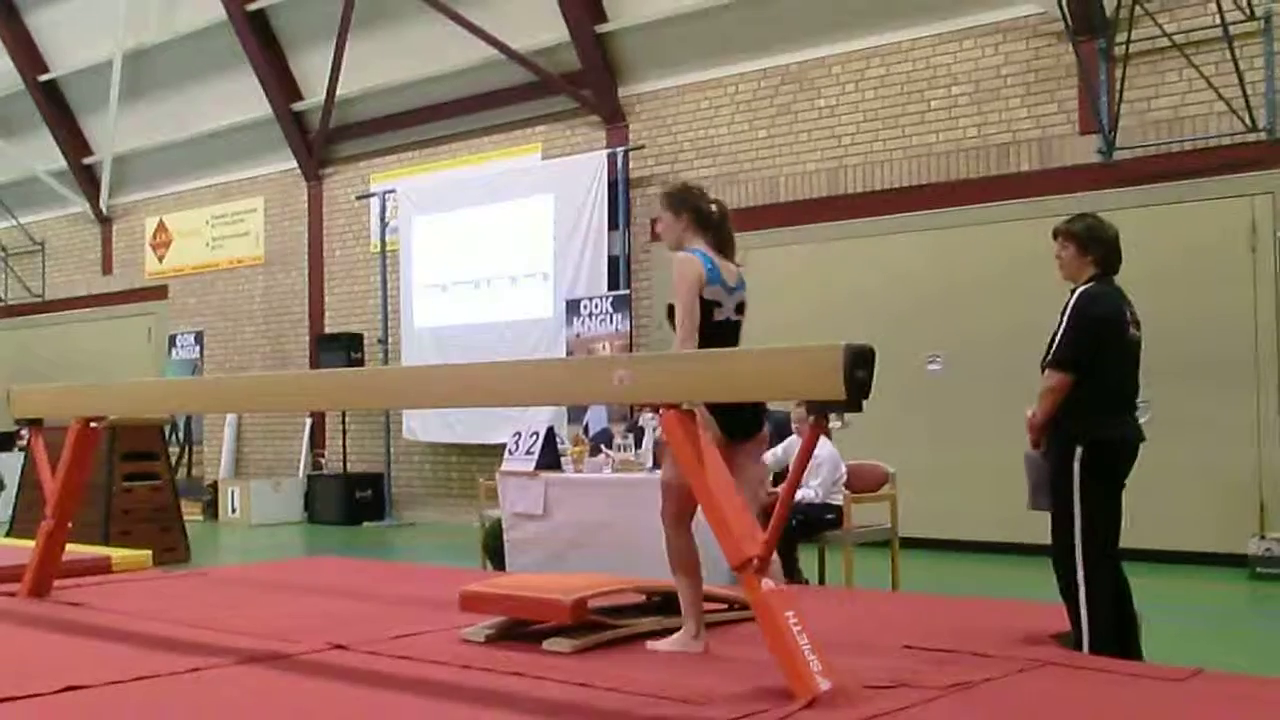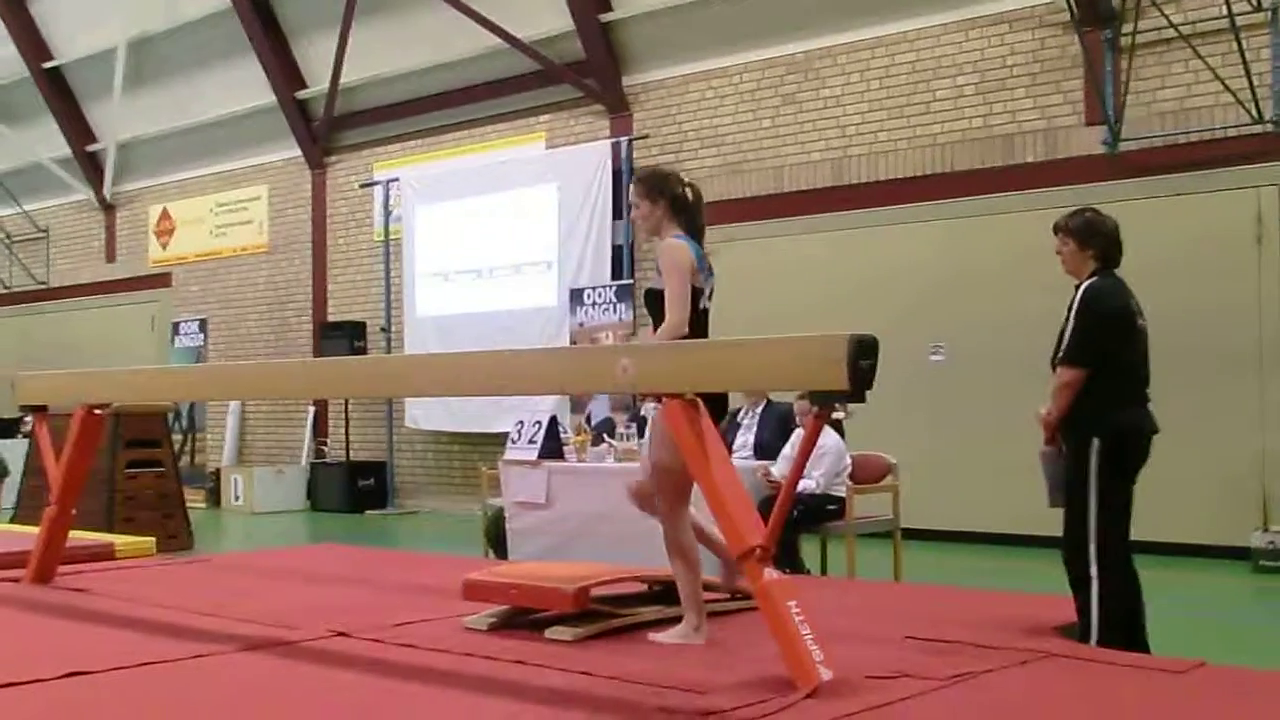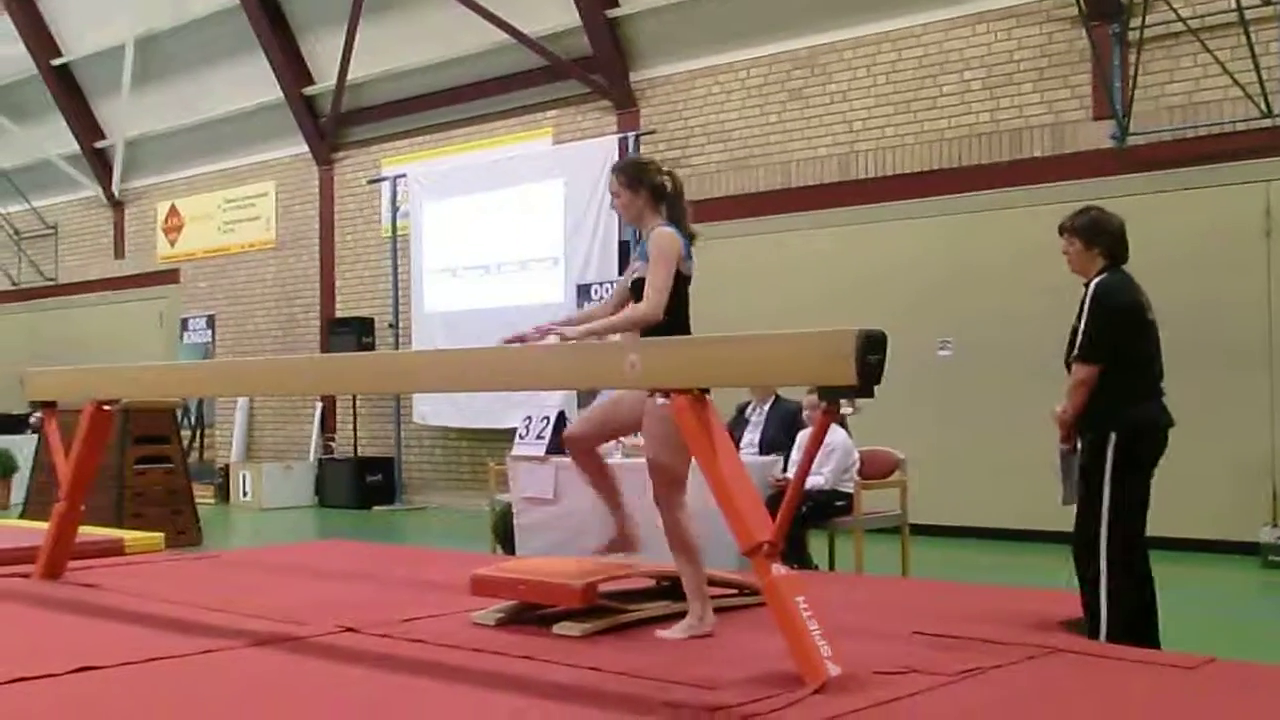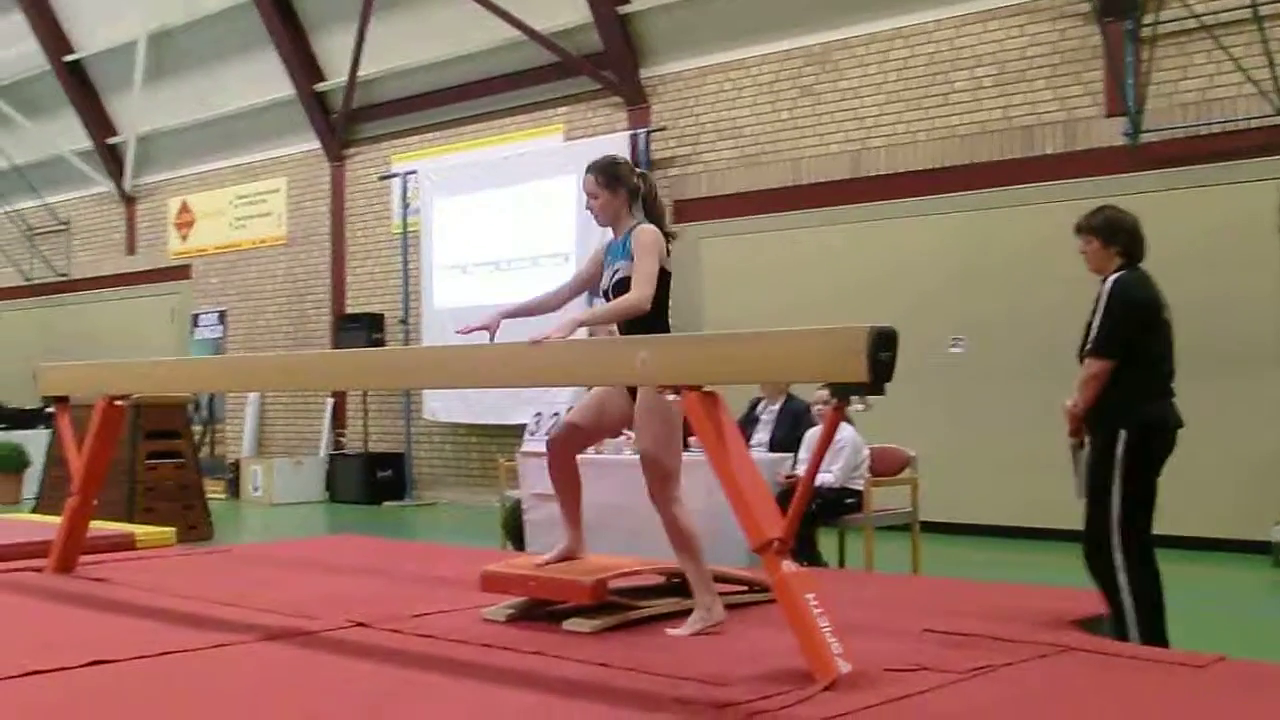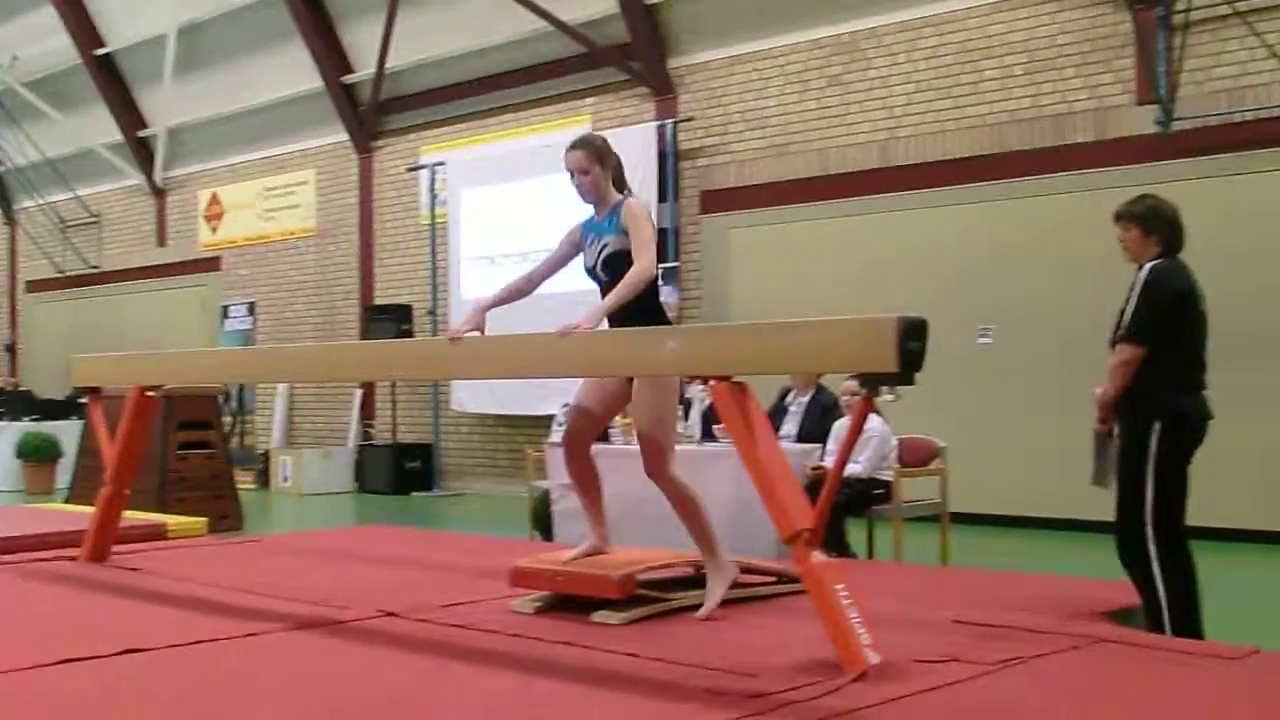
dt=0.2s
person 1, frame 1
left shoulder: (687, 263)
right shoulder: (733, 271)
left elbow: (687, 342)
left hip: (710, 400)
right hip: (747, 403)
left knee: (675, 516)
left ankle: (692, 630)
person 1, frame 2
left shoulder: (671, 249)
right shoulder: (692, 251)
left elbow: (674, 327)
right hip: (702, 388)
left knee: (670, 508)
right knee: (645, 492)
left ankle: (694, 621)
right ankle: (728, 554)
person 1, frame 3
left shoulder: (664, 238)
right shoulder: (649, 243)
left elbow: (652, 311)
right elbow: (613, 306)
left wrist: (582, 332)
right wrist: (551, 327)
left knee: (669, 498)
right knee: (576, 436)
left ankle: (700, 613)
right ankle: (623, 528)
person 1, frame 4
left shoulder: (647, 235)
right shoulder: (610, 248)
left elbow: (640, 301)
right elbow: (563, 294)
left wrist: (574, 323)
right wrist: (502, 315)
left knee: (663, 493)
right knee: (561, 441)
left ankle: (707, 604)
right ankle: (574, 542)
person 1, frame 5
left shoulder: (632, 210)
right shoulder: (584, 230)
left elbow: (644, 270)
right elbow: (536, 276)
left wrist: (596, 312)
right wrist: (483, 308)
left knee: (658, 466)
right knee: (574, 435)
left ankle: (718, 565)
right ankle: (598, 535)
person 2, frame 1
left shoulder: (1087, 300)
right shoulder: (1119, 303)
left elbow: (1059, 376)
left wrist: (1038, 422)
right wrist: (1048, 418)
left hip: (1086, 444)
right hip: (1112, 438)
left knee: (1080, 559)
right knee: (1102, 555)
left ankle: (1096, 661)
right ankle: (1124, 658)
person 2, frame 2
left shoulder: (1093, 294)
right shoulder: (1119, 294)
left elbow: (1071, 372)
left wrist: (1051, 419)
right wrist: (1061, 415)
left hip: (1101, 436)
right hip: (1123, 431)
left knee: (1090, 551)
right knee: (1112, 549)
right ankle: (1131, 650)
person 2, frame 3
left shoulder: (1103, 291)
right shoulder: (1126, 289)
left elbow: (1086, 370)
left wrist: (1068, 417)
right wrist: (1075, 412)
left hip: (1118, 432)
right hip: (1138, 427)
left knee: (1099, 547)
right knee: (1125, 545)
left ankle: (1108, 650)
right ankle: (1141, 647)
person 2, frame 4
left shoulder: (1120, 288)
right shoulder: (1141, 286)
left elbow: (1098, 365)
left wrist: (1077, 411)
right wrist: (1086, 409)
left hip: (1128, 429)
right hip: (1147, 424)
left knee: (1110, 543)
right knee: (1130, 542)
left ankle: (1136, 647)
right ankle: (1151, 645)
person 2, frame 5
left shoulder: (1155, 277)
right shoulder: (1178, 277)
left elbow: (1130, 352)
left wrist: (1107, 399)
right wrist: (1117, 397)
left hip: (1158, 419)
right hip: (1176, 414)
left knee: (1142, 534)
right knee: (1164, 533)
left ankle: (1173, 640)
right ankle: (1185, 637)
